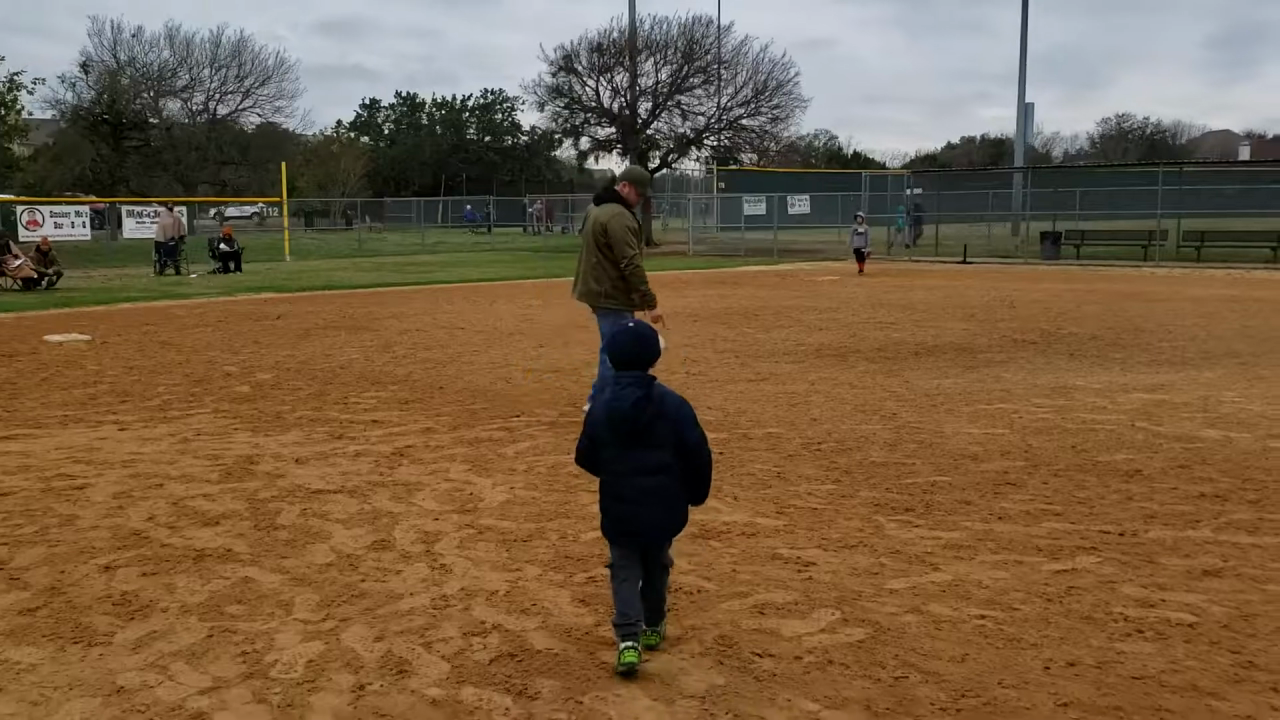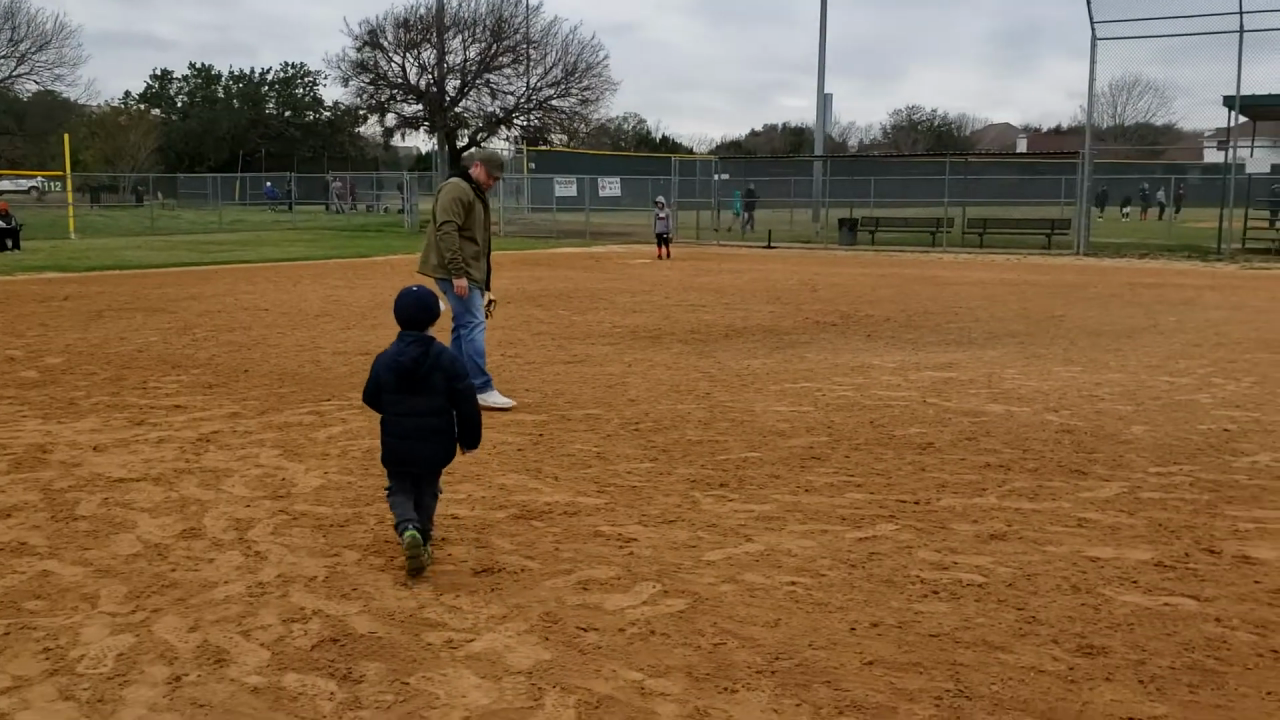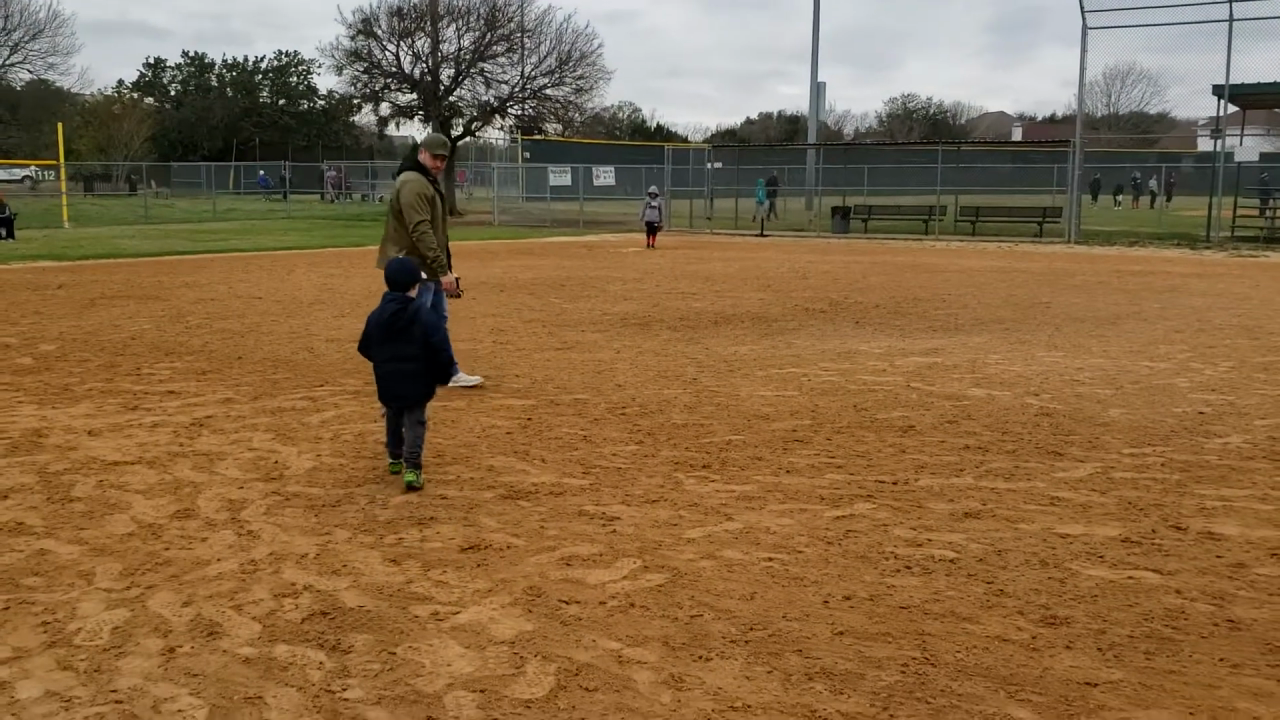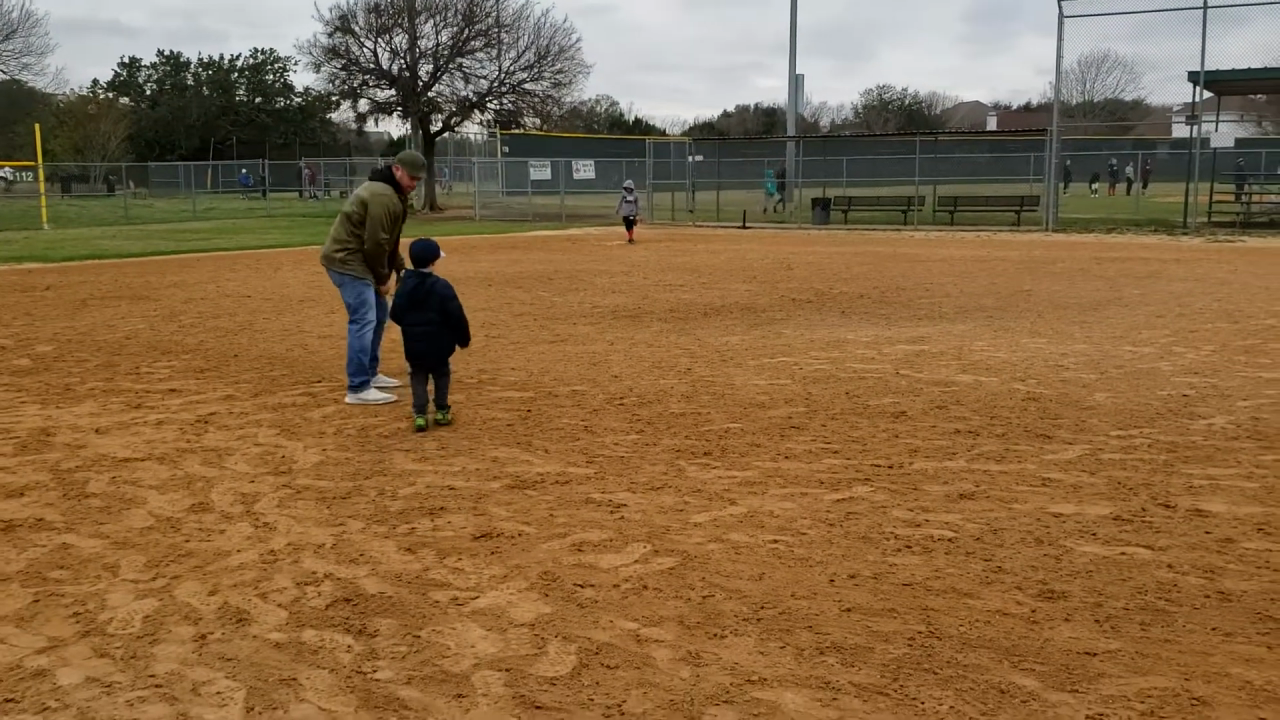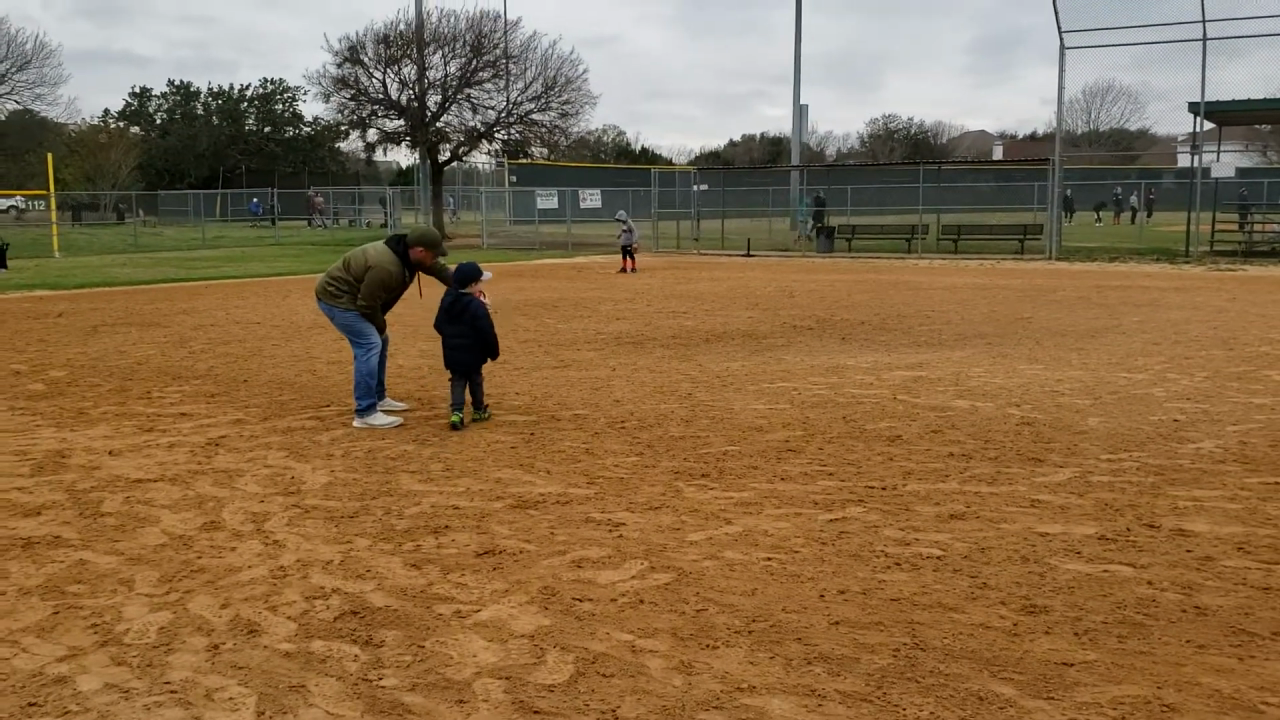
dt=1s
person 1, frame 1
left shoulder: (601, 407)
right shoulder: (673, 404)
left elbow: (585, 457)
right elbow: (697, 456)
right wrist: (696, 494)
left hip: (619, 508)
right hip: (664, 507)
left knee: (625, 570)
right knee: (657, 566)
left ankle: (629, 642)
right ankle: (652, 627)
person 1, frame 2
left shoulder: (385, 360)
right shoulder: (447, 359)
left elbow: (372, 399)
right elbow: (466, 403)
right wrist: (469, 439)
left hip: (397, 444)
right hip: (435, 444)
left knee: (399, 491)
right knee: (427, 491)
left ankle: (409, 531)
right ankle: (422, 541)
person 1, frame 3
left shoulder: (376, 315)
right shoulder: (426, 315)
left elbow: (365, 349)
right elbow: (441, 351)
right wrist: (442, 378)
left hip: (387, 383)
right hip: (417, 383)
left knee: (394, 419)
right knee: (416, 423)
left ankle: (395, 458)
right ankle: (411, 470)
person 1, frame 4
left shoulder: (403, 287)
right shoulder: (442, 287)
left elbow: (395, 315)
right elbow: (456, 316)
right wrist: (463, 339)
left hip: (414, 344)
right hip: (439, 343)
left knee: (418, 376)
right knee: (442, 374)
left ankle: (420, 414)
right ankle: (442, 410)
person 1, frame 5
left shoulder: (446, 302)
right shoulder: (477, 305)
left elbow: (438, 326)
right elbow: (487, 332)
right wrist: (493, 352)
left hip: (452, 354)
right hip: (472, 353)
left knee: (457, 381)
right knee: (475, 380)
left ankle: (456, 413)
right ankle: (479, 410)
person 2, frame 1
left shoulder: (598, 208)
right shoulder: (618, 216)
right elbow: (631, 265)
right wrist: (650, 304)
left hip: (600, 289)
right hip: (611, 294)
left ankle: (597, 401)
person 2, frame 2
left shoulder: (477, 194)
right shoulder: (456, 189)
right elbow: (447, 232)
left wrist: (484, 285)
right wrist: (458, 273)
left hip: (470, 273)
right hip: (456, 273)
left knee: (464, 325)
right knee: (473, 324)
right ankle: (482, 389)
person 2, frame 3
left shoulder: (427, 181)
right shoulder: (413, 183)
right elbow: (421, 231)
left wrist: (443, 267)
right wrist: (442, 269)
left hip: (424, 264)
right hip: (414, 265)
left knee: (438, 317)
left ankle: (448, 372)
person 2, frame 4
left shoulder: (392, 193)
right shoulder: (383, 197)
left elbow: (389, 240)
right elbow: (375, 244)
left wrist: (400, 269)
right wrist: (382, 279)
left hip: (352, 261)
right hip: (348, 262)
left knee: (378, 313)
right knee: (364, 320)
left ankle: (370, 372)
right ankle: (358, 389)
person 2, frame 5
left shoulder: (407, 253)
right shoulder: (385, 266)
left elbow: (439, 269)
right elbow: (367, 304)
right wrist: (380, 327)
left hip: (350, 296)
right hip: (336, 297)
left knee: (379, 342)
right knee: (369, 345)
left ankle: (378, 398)
right ankle: (365, 414)
